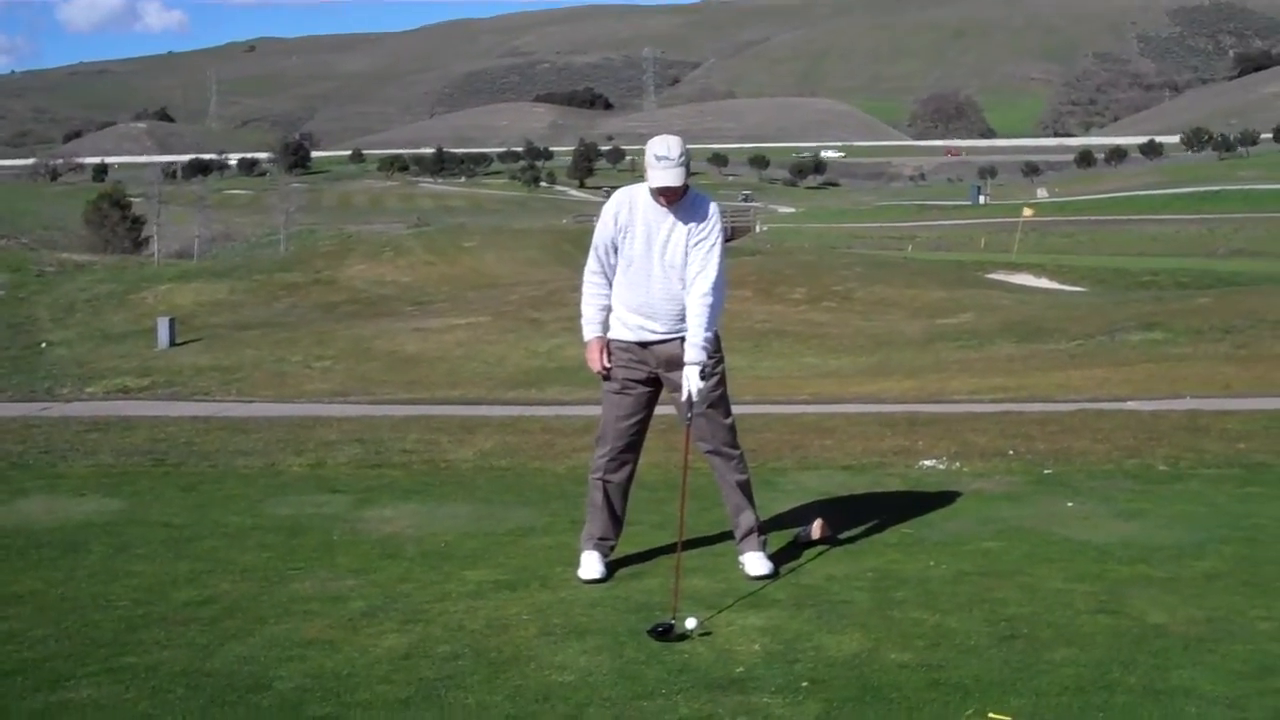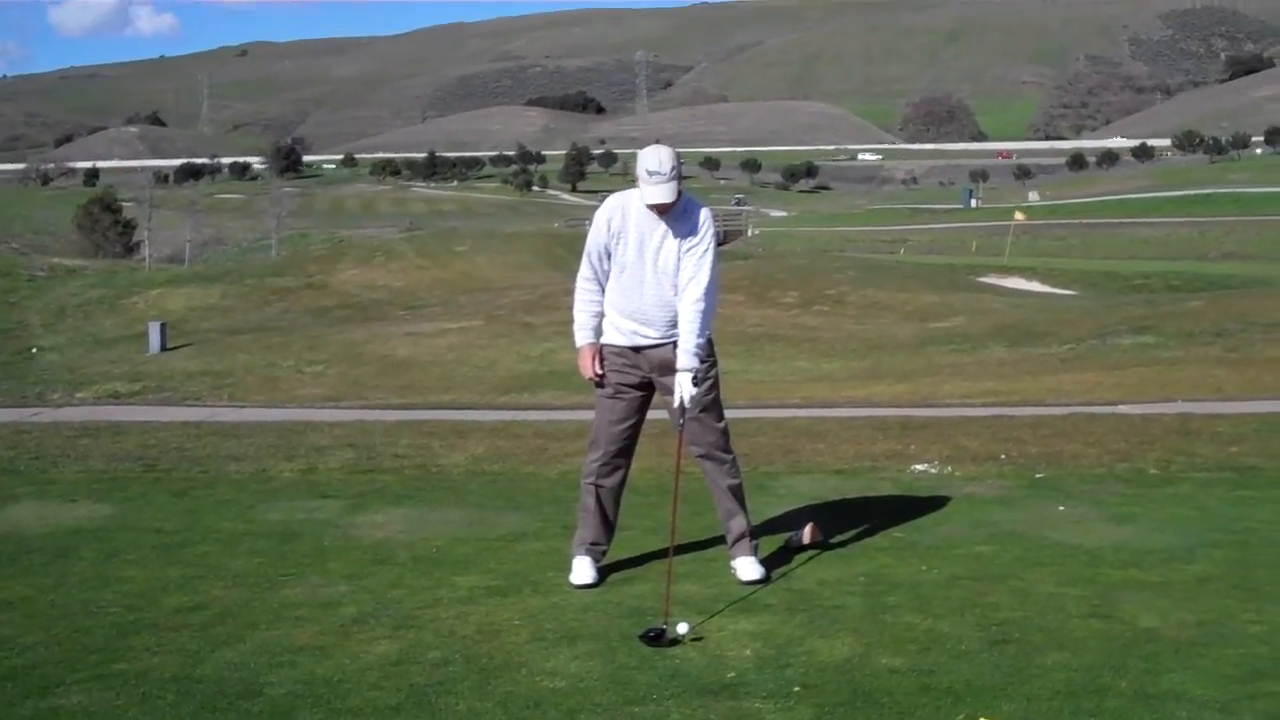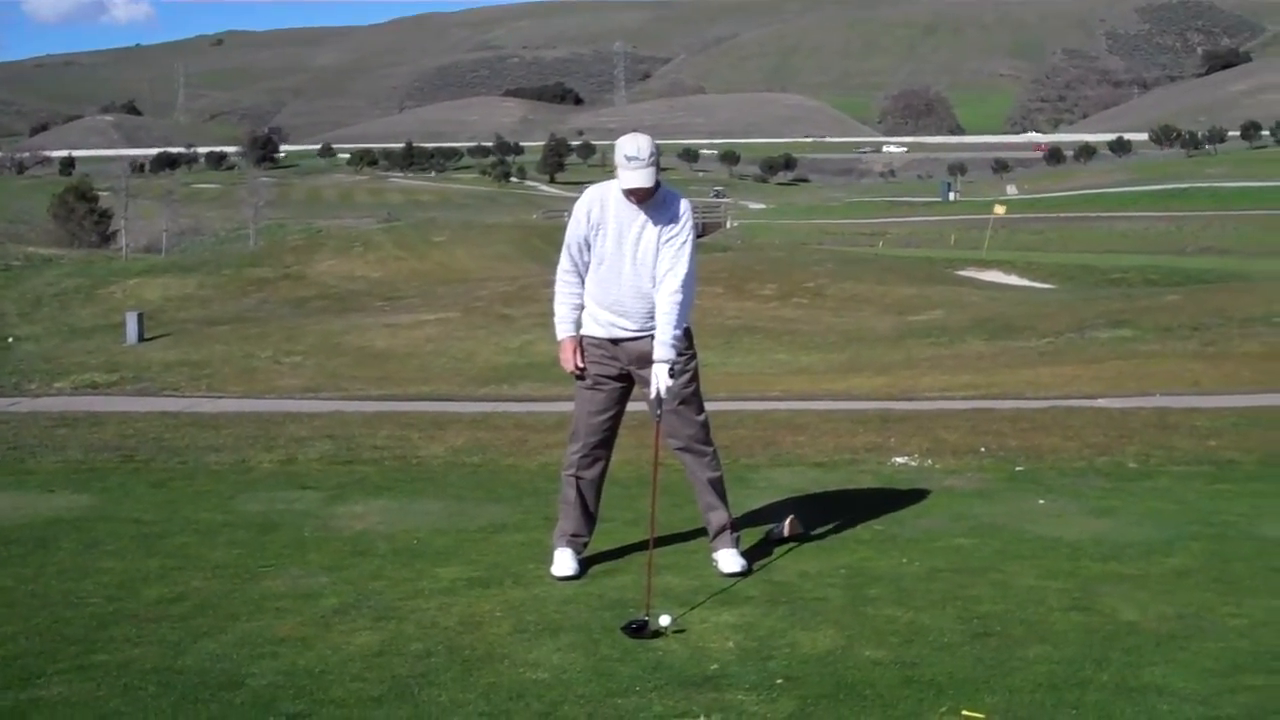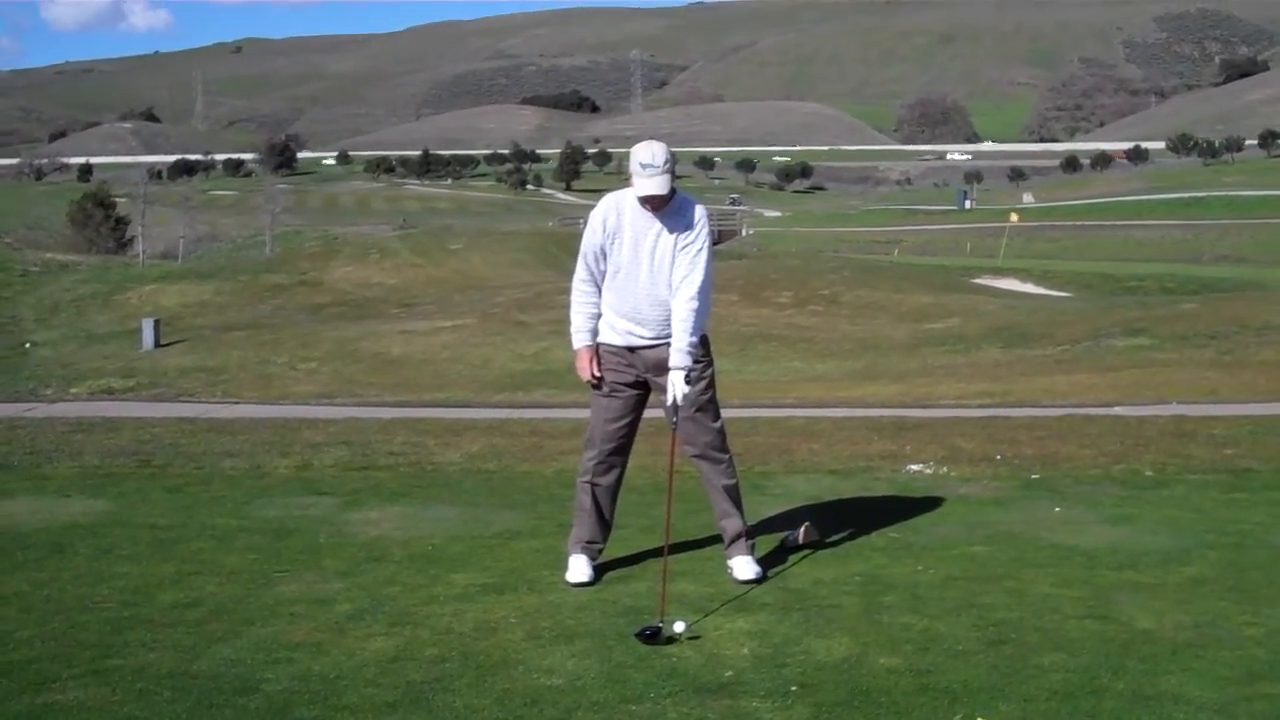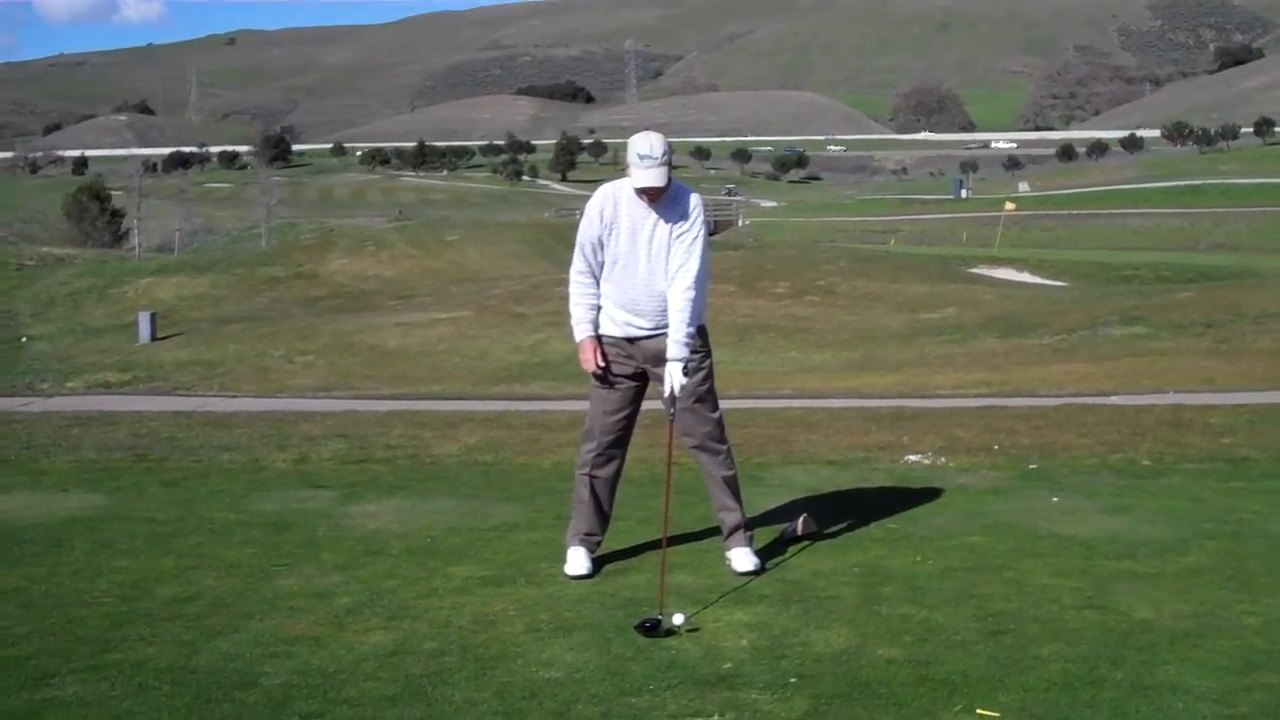
dt=0.4s
person 1, frame 1
left shoulder: (705, 213)
right shoulder: (621, 204)
left elbow: (704, 288)
right elbow: (598, 272)
left wrist: (693, 359)
right wrist: (594, 332)
left hip: (689, 345)
right hip: (629, 345)
left knee: (721, 443)
right knee: (613, 448)
left ankle: (750, 543)
right ankle: (595, 545)
person 1, frame 2
left shoulder: (698, 218)
right shoulder: (614, 211)
left elbow: (696, 293)
right elbow: (591, 278)
left wrist: (687, 364)
right wrist: (586, 338)
left hip: (682, 348)
right hip: (622, 349)
left knee: (714, 447)
right knee: (606, 452)
left ankle: (742, 547)
right ankle: (587, 551)
person 1, frame 3
left shoulder: (677, 209)
right shoulder: (592, 202)
left elbow: (673, 285)
right elbow: (570, 270)
left wrist: (663, 355)
right wrist: (567, 332)
left hip: (662, 341)
right hip: (601, 341)
left knee: (693, 440)
right knee: (586, 444)
left ankle: (723, 540)
right ankle: (568, 543)
person 1, frame 4
left shoulder: (693, 217)
right shoulder: (609, 211)
left elbow: (690, 293)
right elbow: (586, 279)
left wrist: (679, 362)
right wrist: (583, 341)
left hip: (679, 348)
right hip: (618, 349)
left knee: (709, 447)
right knee: (602, 451)
left ankle: (738, 546)
right ankle: (583, 549)
person 1, frame 5
left shoulder: (689, 205)
right shoulder: (605, 201)
left elbow: (685, 282)
right elbow: (584, 271)
left wrist: (677, 354)
right wrist: (585, 333)
left hip: (678, 340)
right hip: (617, 340)
left knee: (708, 438)
right knee: (600, 442)
left ankle: (737, 538)
right ankle: (582, 542)
